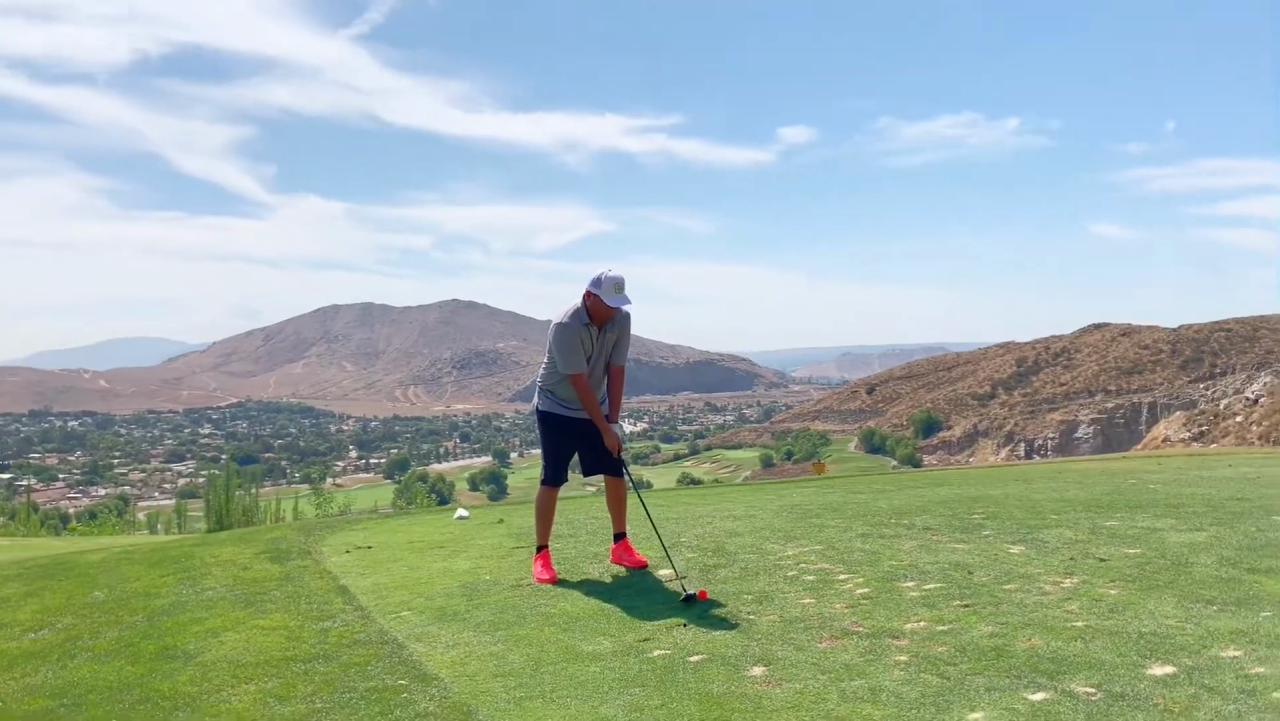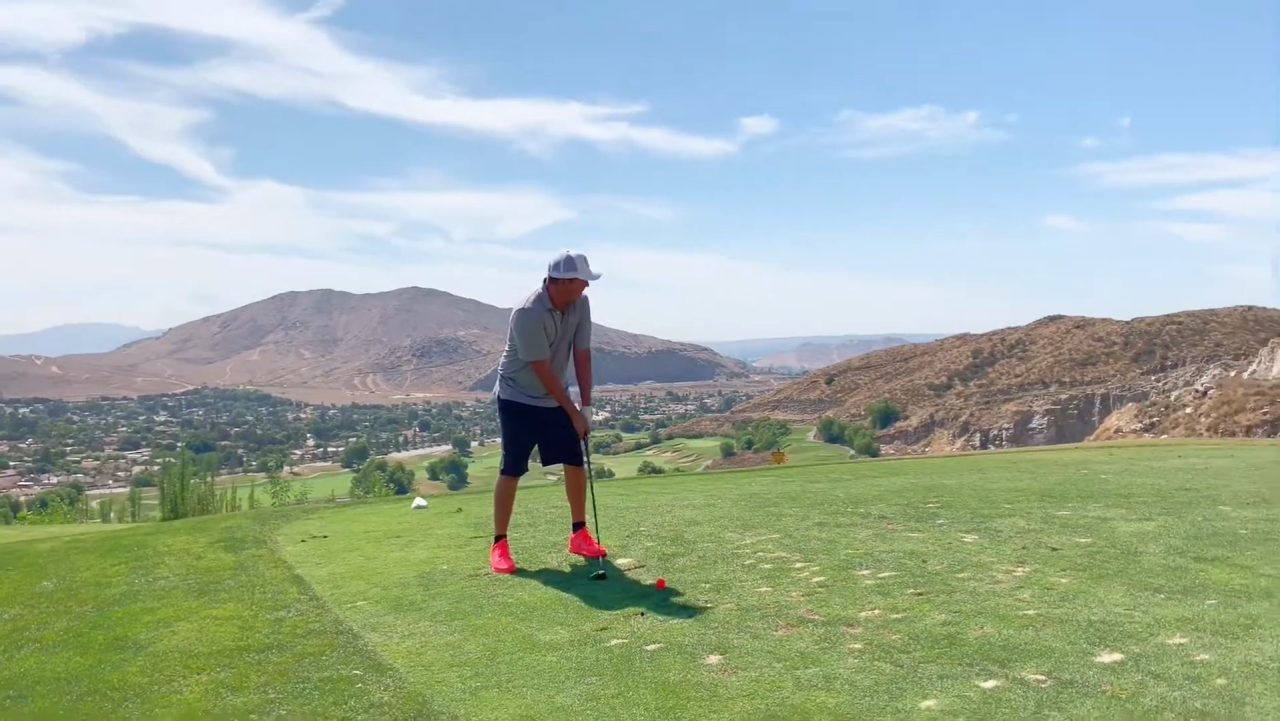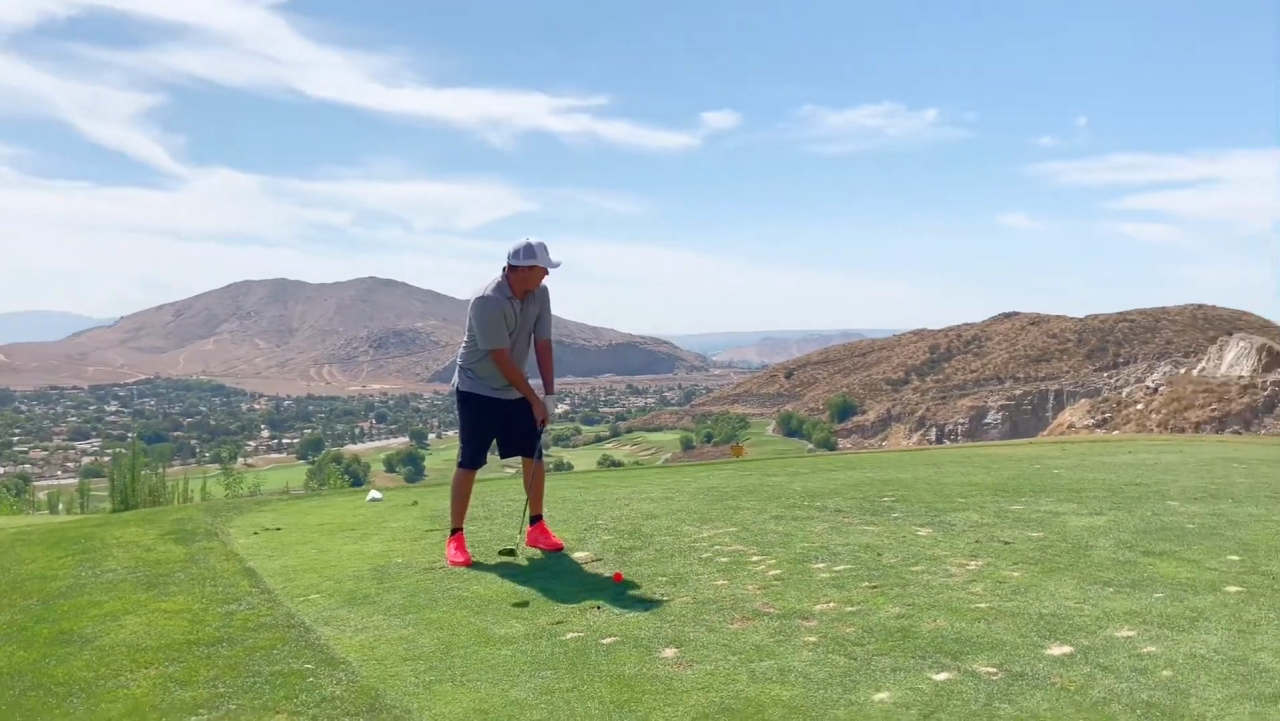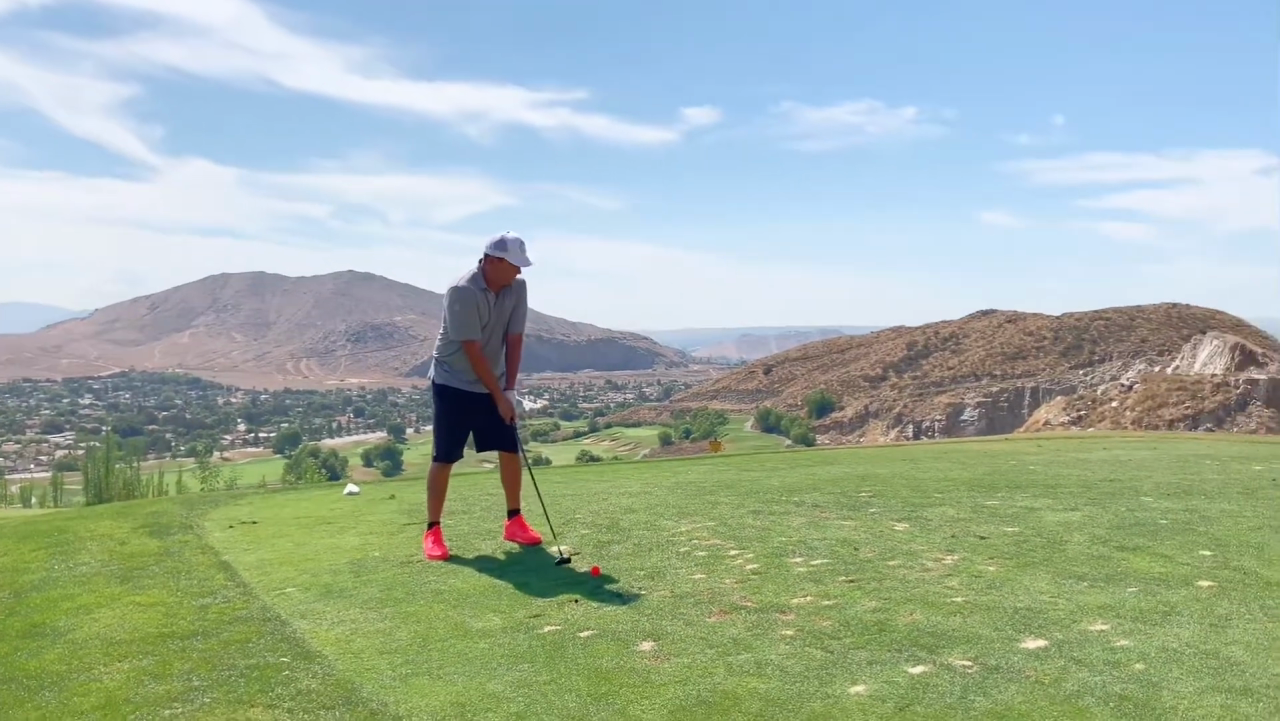
dt=0.3s
person 1, frame 1
left shoulder: (621, 319)
right shoulder: (565, 327)
left elbow: (616, 372)
right elbow: (580, 384)
left wrist: (614, 422)
right wrist: (605, 430)
left hip: (596, 408)
right hip: (557, 409)
left knee: (616, 473)
right knee: (552, 480)
left ankle: (620, 544)
right ankle: (542, 554)
person 1, frame 2
left shoulder: (580, 304)
right shoulder: (527, 313)
left elbow: (582, 355)
right elbow: (543, 370)
left wrist: (586, 405)
right wrist: (573, 414)
left hip: (556, 396)
right hip: (518, 398)
left knee: (575, 462)
right knee: (512, 470)
left ankle: (579, 533)
right ankle: (500, 544)
person 1, frame 3
left shoulder: (540, 294)
right shoulder: (487, 302)
left elbow: (543, 344)
right elbow: (502, 359)
left wrist: (548, 394)
right wrist: (533, 400)
left hip: (516, 390)
right hip: (477, 390)
left knee: (534, 455)
right knee: (469, 463)
left ankle: (536, 526)
right ankle: (456, 537)
person 1, frame 4
left shoulder: (518, 288)
right shoulder: (461, 292)
left elbow: (514, 340)
right elbow: (472, 351)
left wrist: (510, 390)
right wrist: (498, 396)
left hip: (493, 383)
right hip: (453, 384)
left knee: (510, 449)
right knee: (444, 457)
left ankle: (514, 520)
right ankle: (433, 531)
